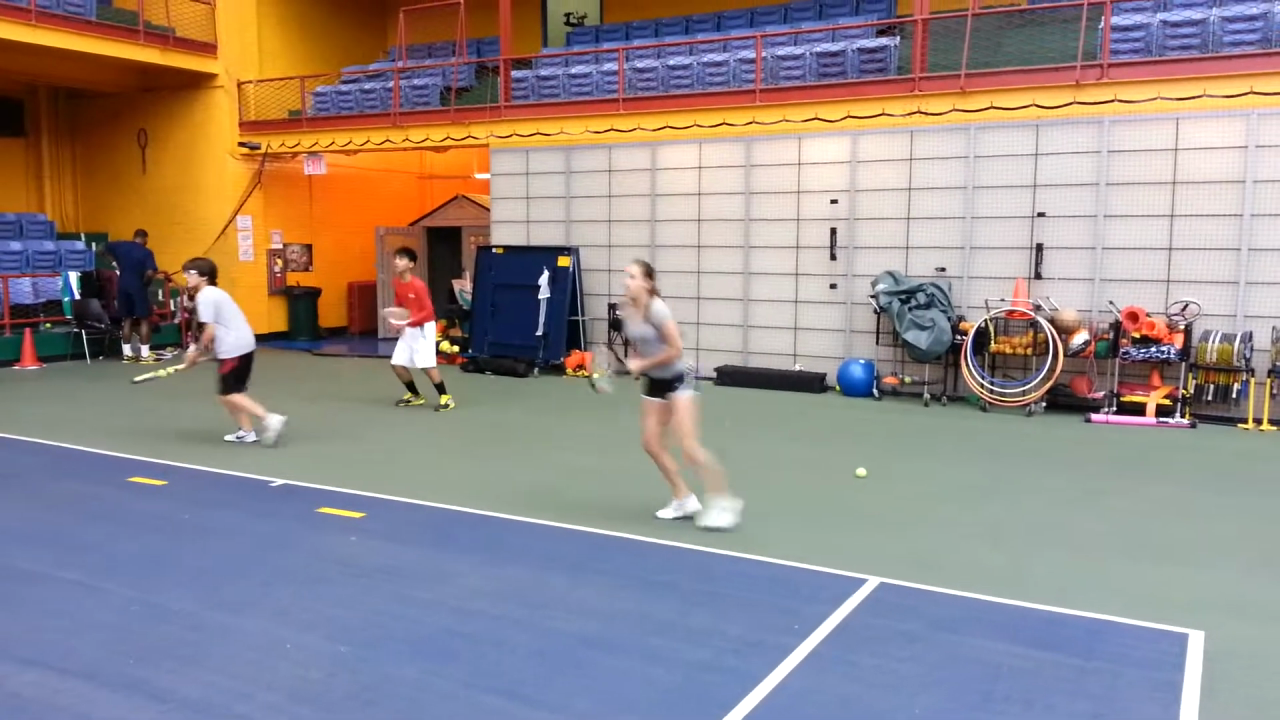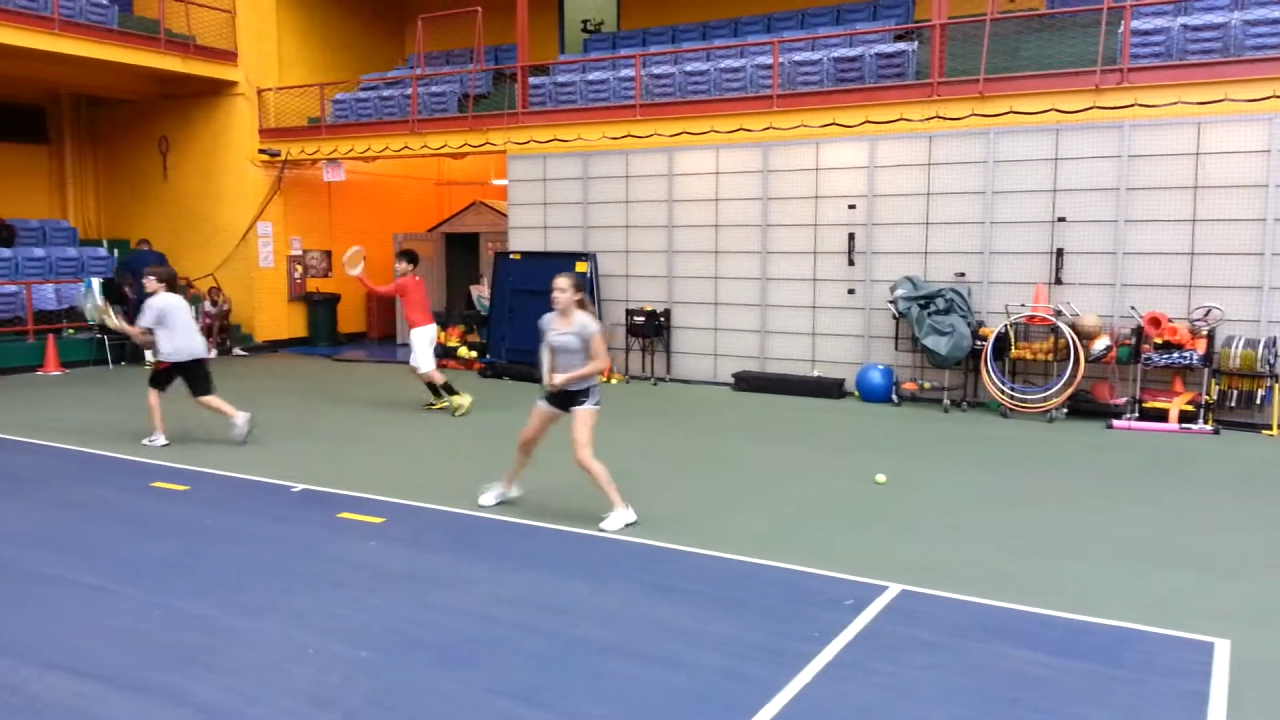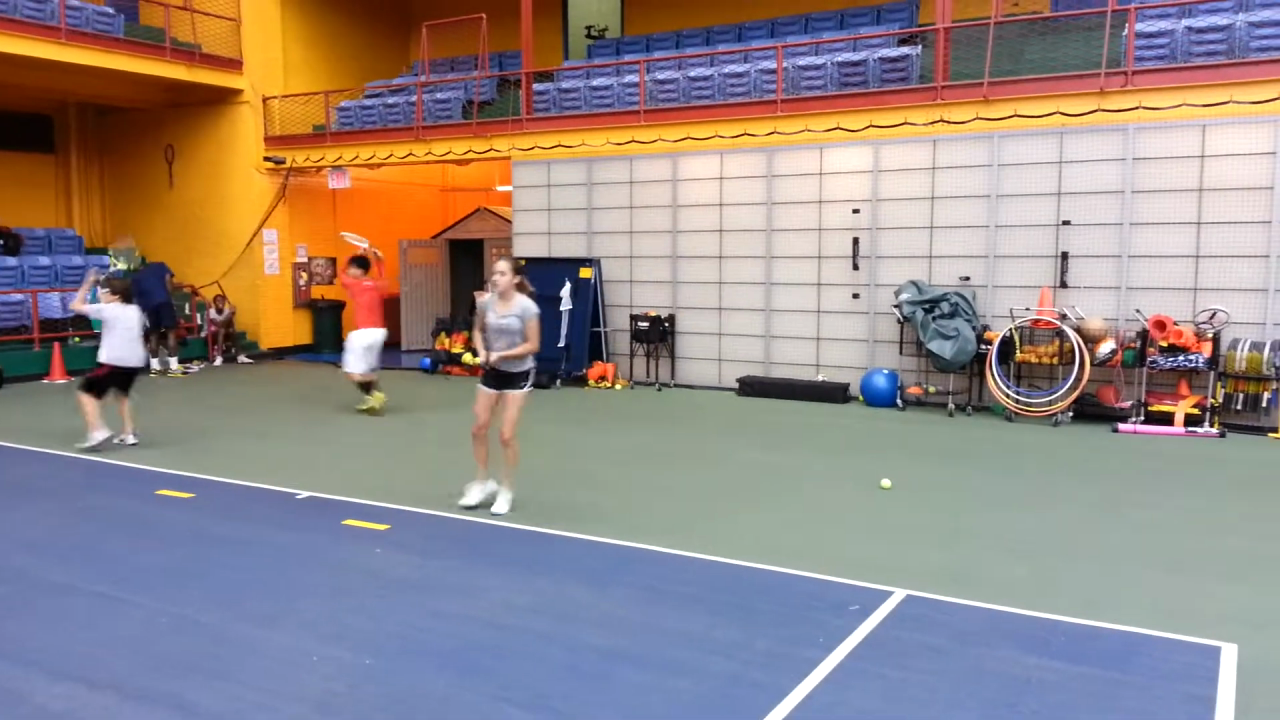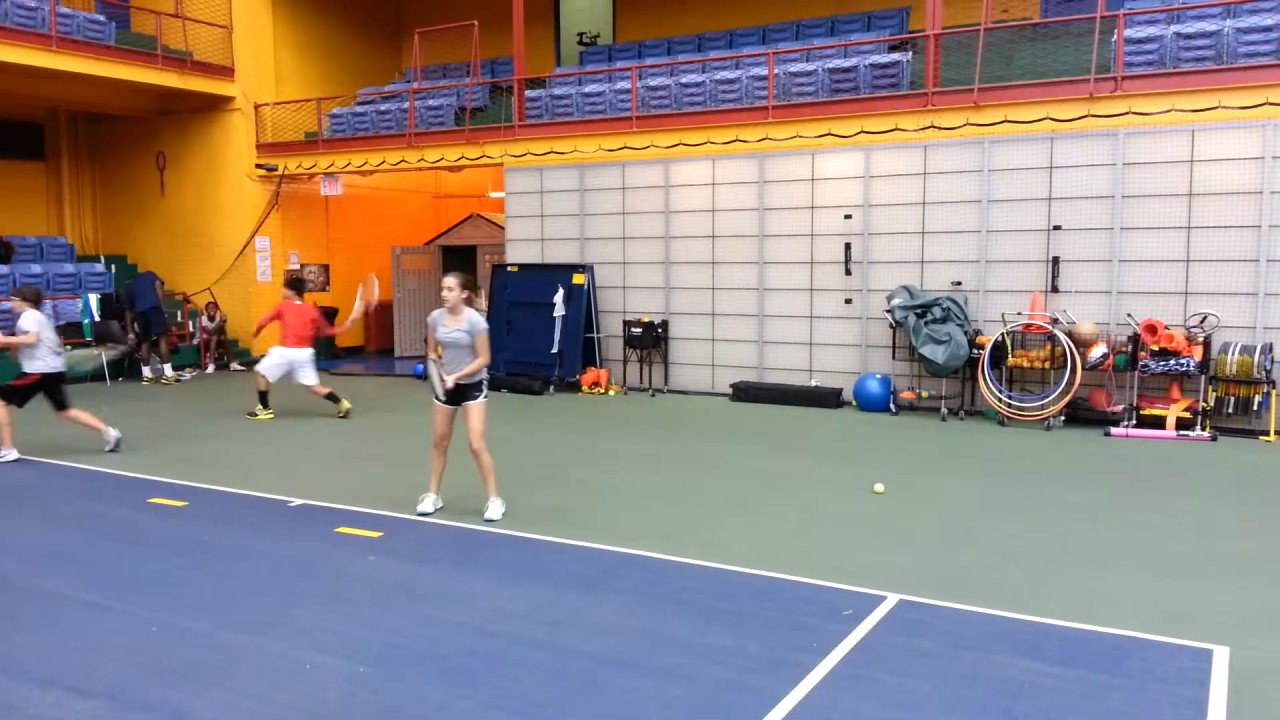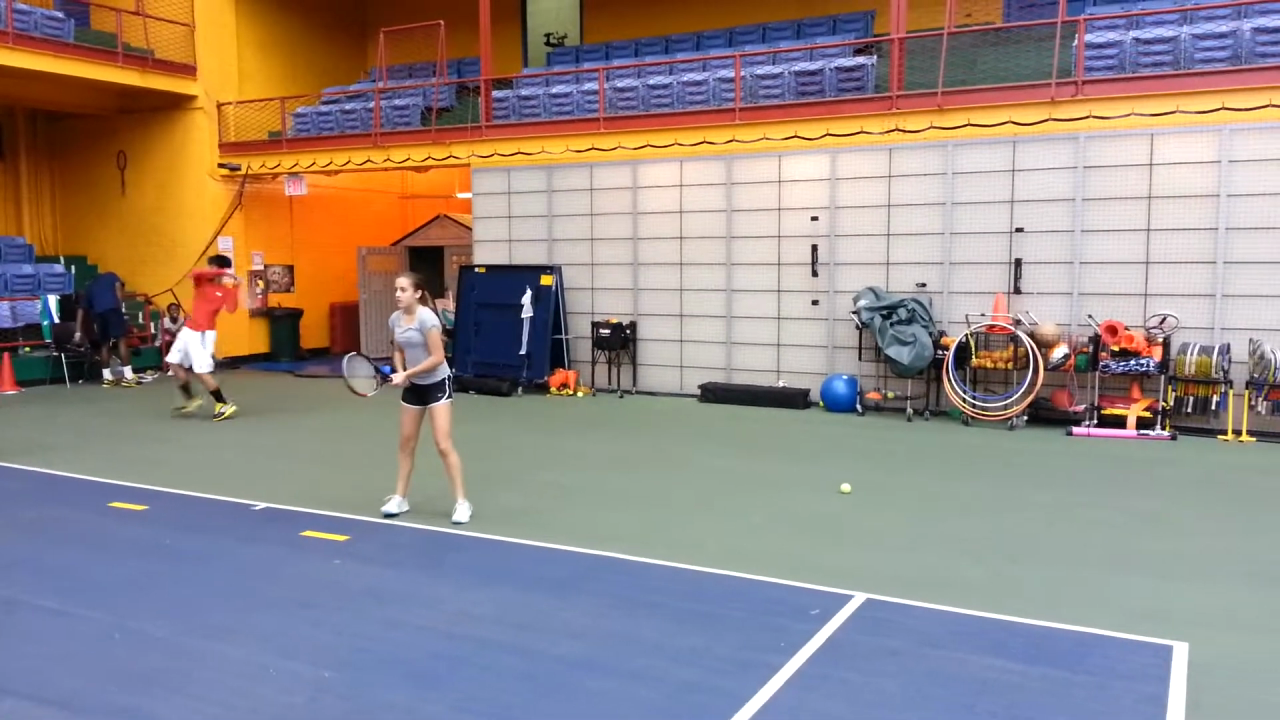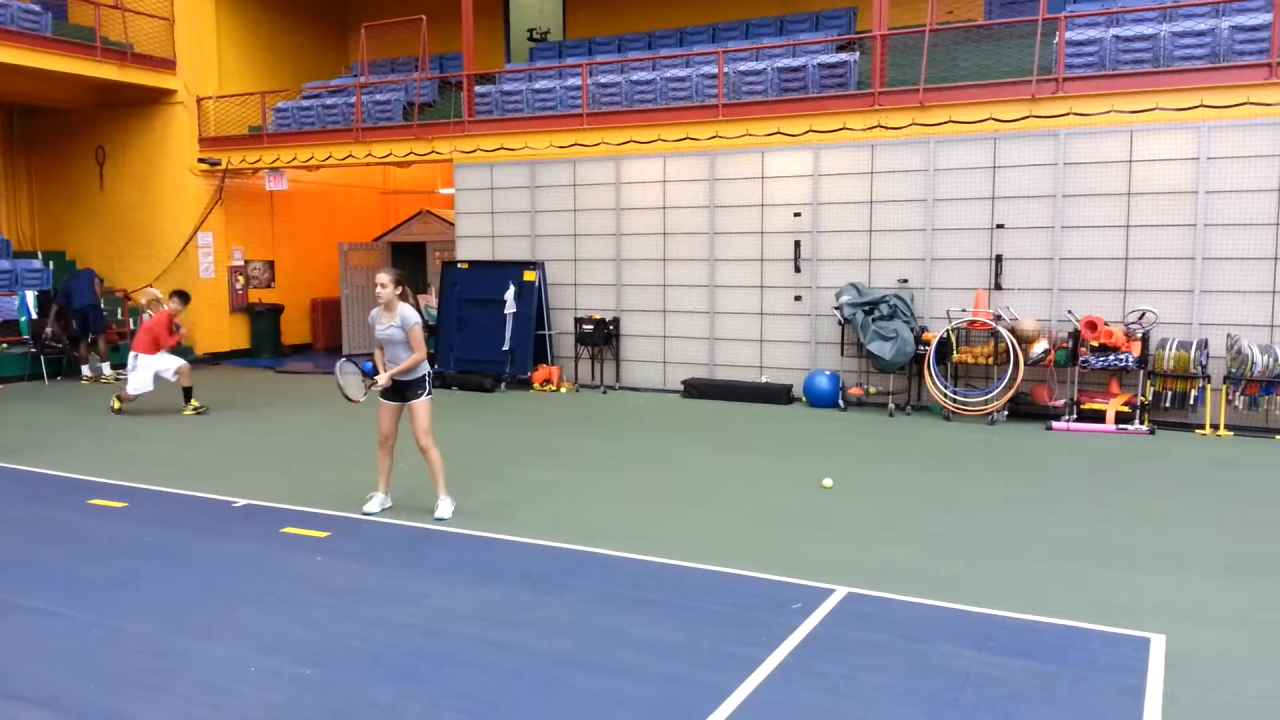
dt=0.4s
person 1, frame 1
left shoulder: (658, 310)
right shoulder: (627, 311)
left elbow: (677, 350)
left wrist: (643, 364)
right wrist: (638, 364)
left hip: (678, 377)
right hip: (654, 379)
left knee: (688, 446)
right knee: (651, 443)
left ankle: (723, 500)
right ankle: (685, 497)
person 1, frame 2
left shoulder: (586, 324)
right shoulder: (547, 321)
left elbow: (601, 363)
left wrist: (567, 377)
right wrist: (549, 372)
left hip: (583, 392)
right hip: (556, 392)
left knee: (583, 455)
right knee: (526, 442)
left ankle: (621, 509)
right ankle: (506, 487)
person 1, frame 3
left shoulder: (527, 307)
right shoulder: (486, 302)
left elbow: (533, 345)
right elbow: (478, 330)
left wrist: (502, 354)
right wrist: (481, 351)
left hip: (519, 373)
right hip: (492, 372)
left knee: (507, 436)
right knee: (479, 429)
left ankle: (505, 491)
right ankle: (483, 482)
person 1, frame 4
left shoulder: (475, 320)
right shoulder: (435, 317)
left elbow: (484, 359)
right elbow: (432, 351)
left wrist: (456, 376)
right wrist: (440, 373)
left hip: (473, 385)
right hip: (447, 385)
left knee: (476, 445)
right knee: (439, 441)
left ankle: (494, 500)
right ankle: (433, 495)
person 1, frame 5
left shoulder: (426, 317)
right shoulder: (395, 319)
left elbow: (437, 357)
left wrist: (406, 374)
right wrist: (400, 373)
left hip: (437, 383)
right hip: (413, 386)
left knee: (443, 445)
right knee: (406, 442)
left ankle: (462, 502)
right ankle: (399, 498)
person 1, frame 6
left shoulder: (408, 314)
right shoulder: (375, 315)
left elbow: (420, 354)
left wrist: (390, 373)
right wrist: (382, 373)
left hip: (416, 380)
right hip: (392, 383)
left knee: (424, 442)
right knee: (385, 440)
left ankle: (444, 498)
right ankle: (382, 495)
